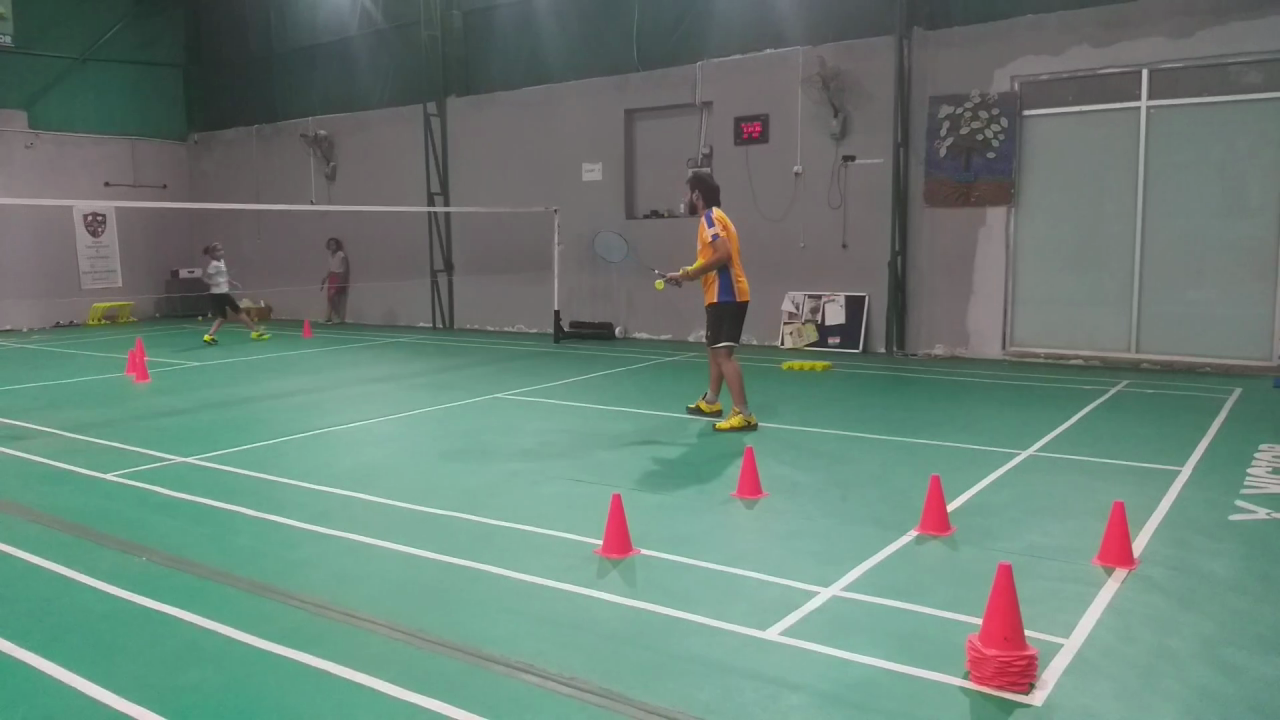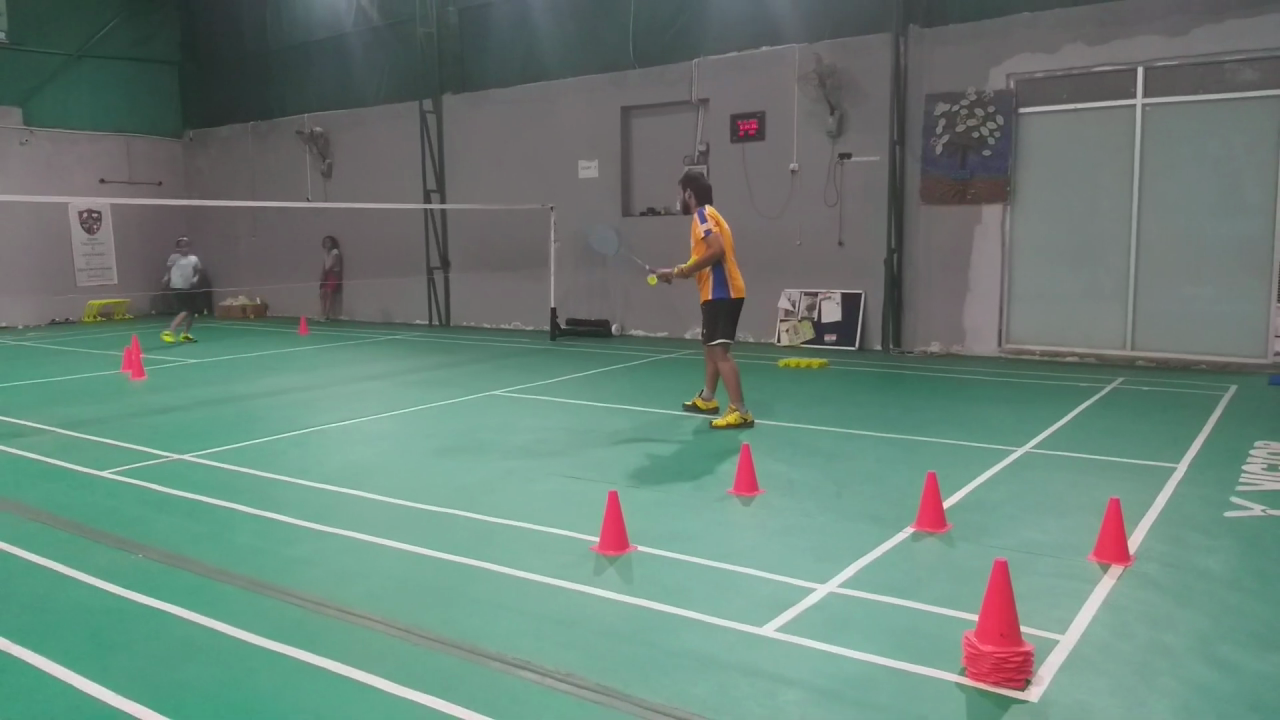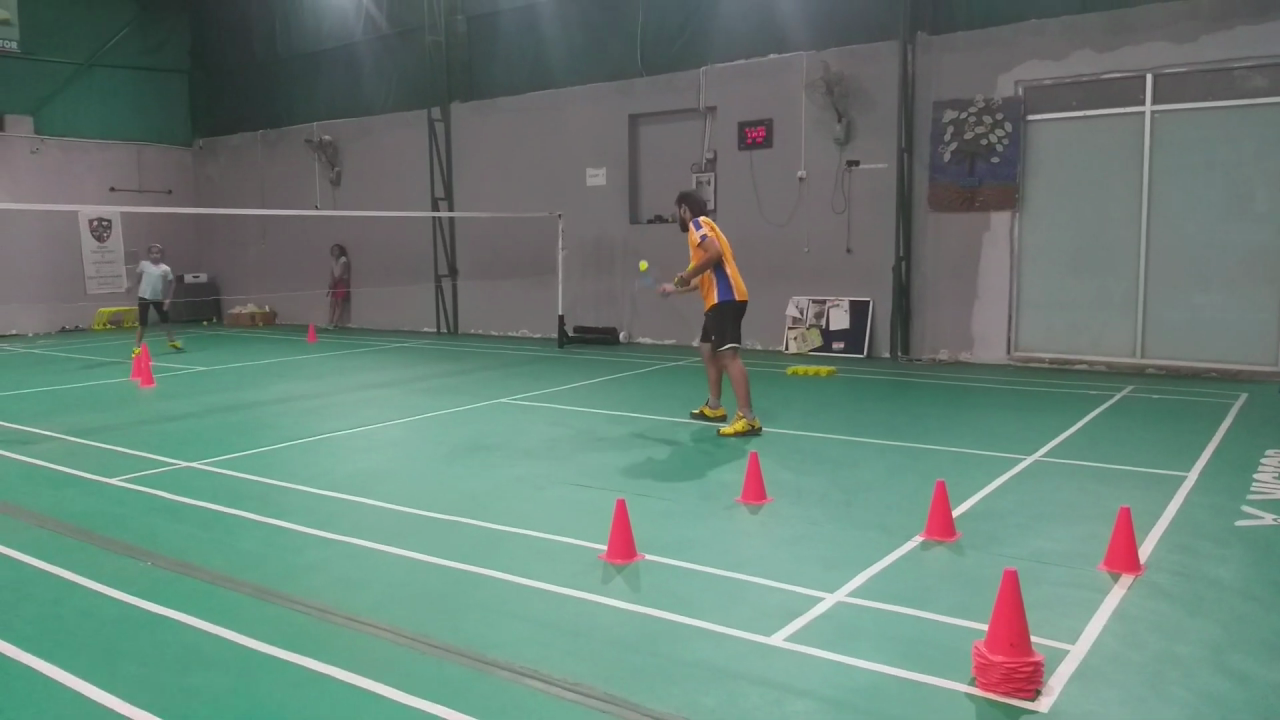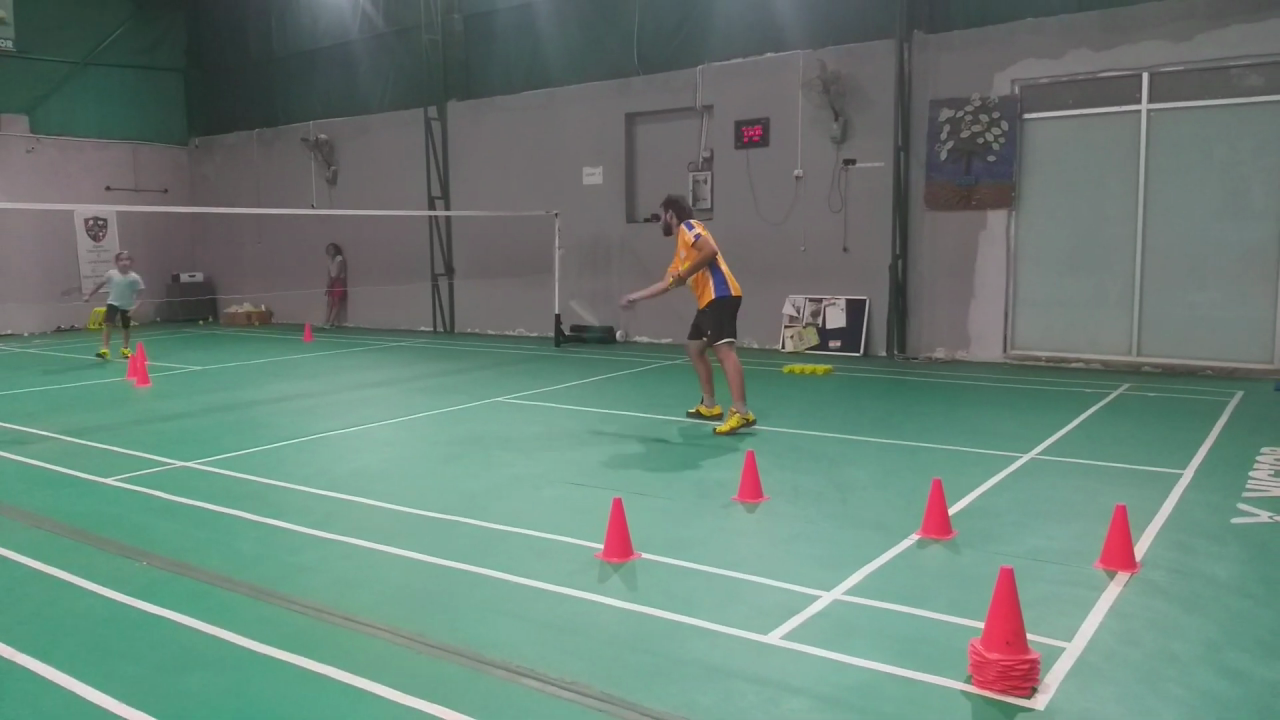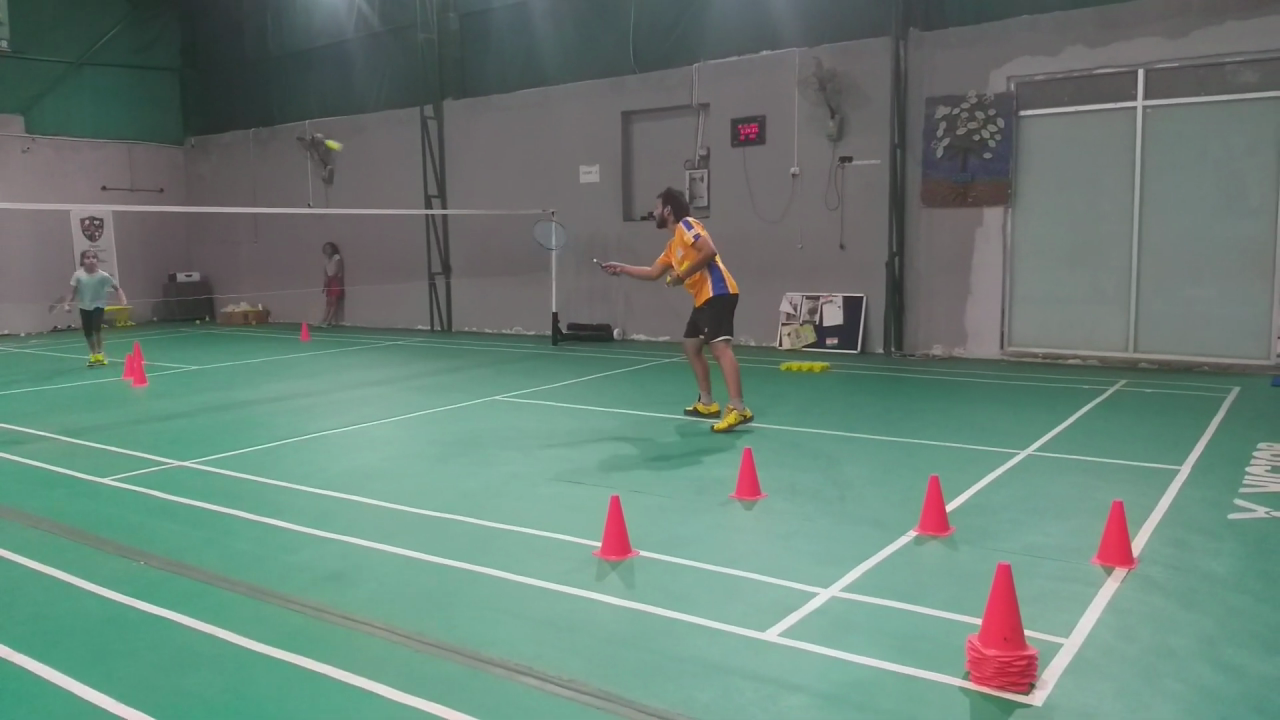
dt=0.3s
person 1, frame 1
left shoulder: (710, 217)
right shoulder: (714, 218)
left elbow: (723, 255)
left wrist: (693, 272)
right wrist: (685, 275)
left hip: (725, 297)
right hip: (723, 296)
left knee: (723, 354)
right knee: (715, 351)
left ankle: (744, 415)
right ankle: (710, 402)
person 1, frame 2
left shoulder: (703, 214)
right shoulder: (706, 216)
left elbow: (716, 251)
left wrist: (688, 269)
right wrist: (675, 272)
left hip: (721, 294)
right hip: (720, 293)
left knee: (719, 351)
right knee: (711, 348)
left ankle: (740, 412)
right ankle: (707, 400)
person 1, frame 3
left shoulder: (697, 224)
right shoulder: (702, 228)
left elbow: (715, 253)
right elbow: (703, 279)
left wrist: (687, 275)
right wrist: (675, 287)
left hip: (725, 299)
right hip: (719, 300)
left knee: (729, 356)
right knee: (708, 351)
left ankle: (747, 418)
right ankle: (714, 407)
person 1, frame 4
left shoulder: (689, 227)
right shoulder: (681, 246)
left elbow: (711, 251)
right elbow: (667, 284)
left wrist: (684, 274)
right wrist: (636, 297)
left hip: (721, 296)
right hip: (708, 301)
left knee: (724, 351)
right knee: (695, 349)
left ankle: (742, 412)
right ankle: (710, 405)
person 1, frame 5
left shoulder: (687, 225)
right shoulder: (673, 244)
left elbow: (710, 251)
right elbow: (654, 273)
left wrist: (682, 274)
right wrist: (621, 268)
left hip: (718, 294)
right hip: (704, 299)
left knee: (721, 348)
right knee: (691, 347)
left ankle: (739, 409)
right ankle: (707, 403)
